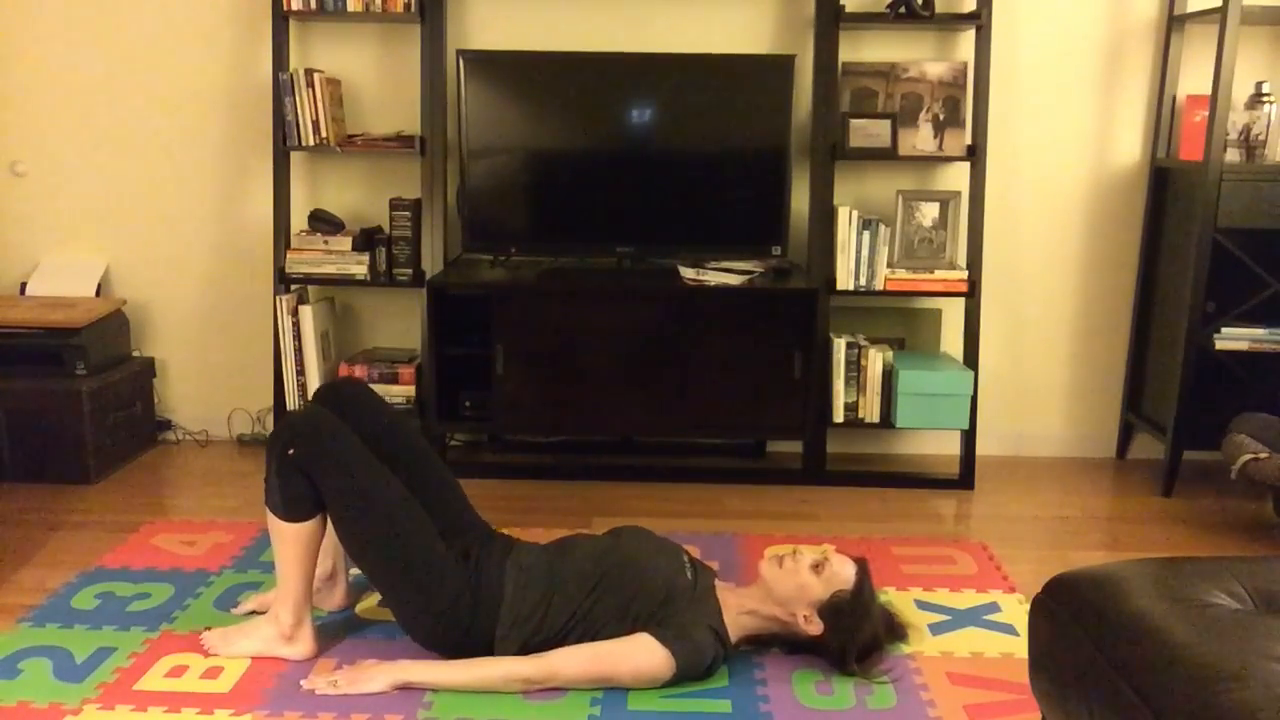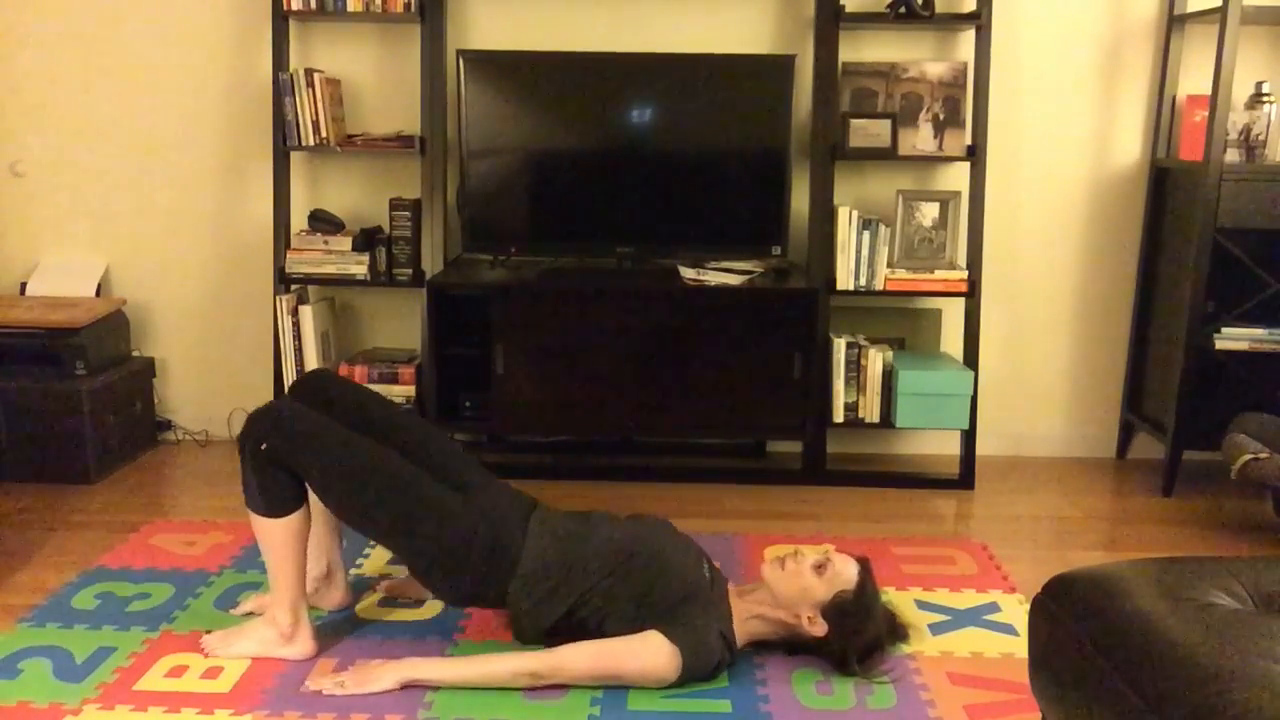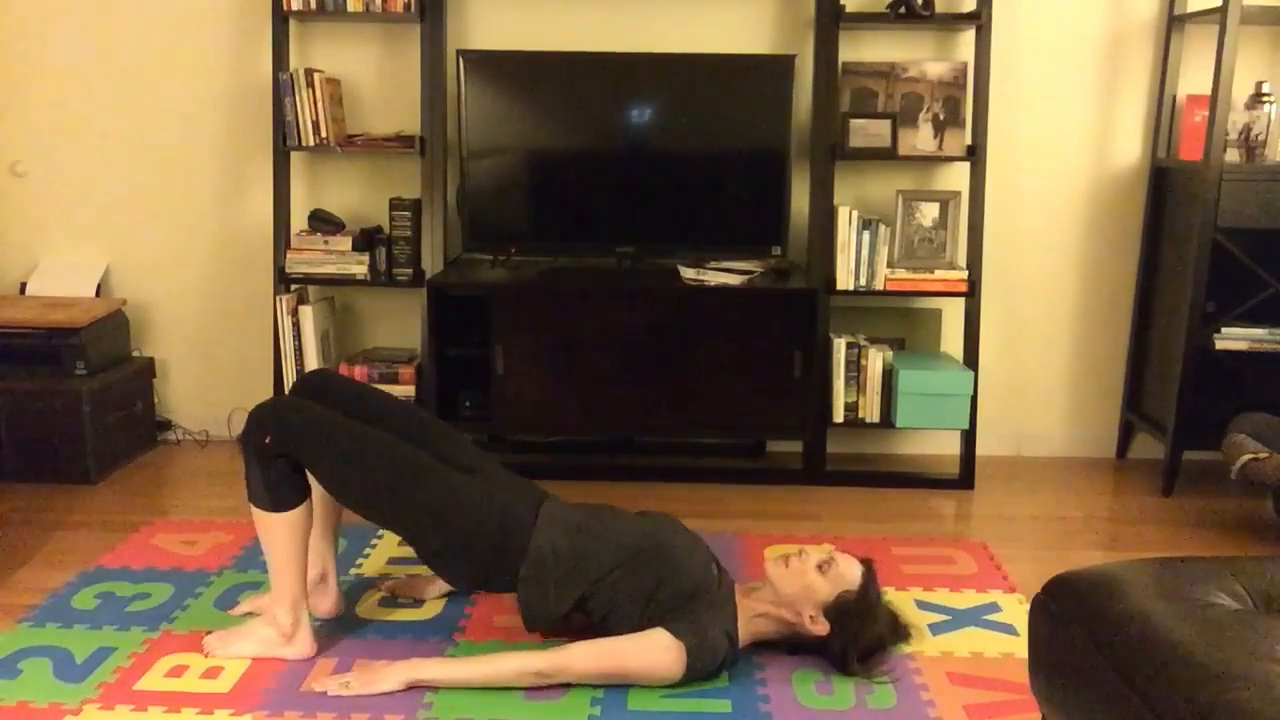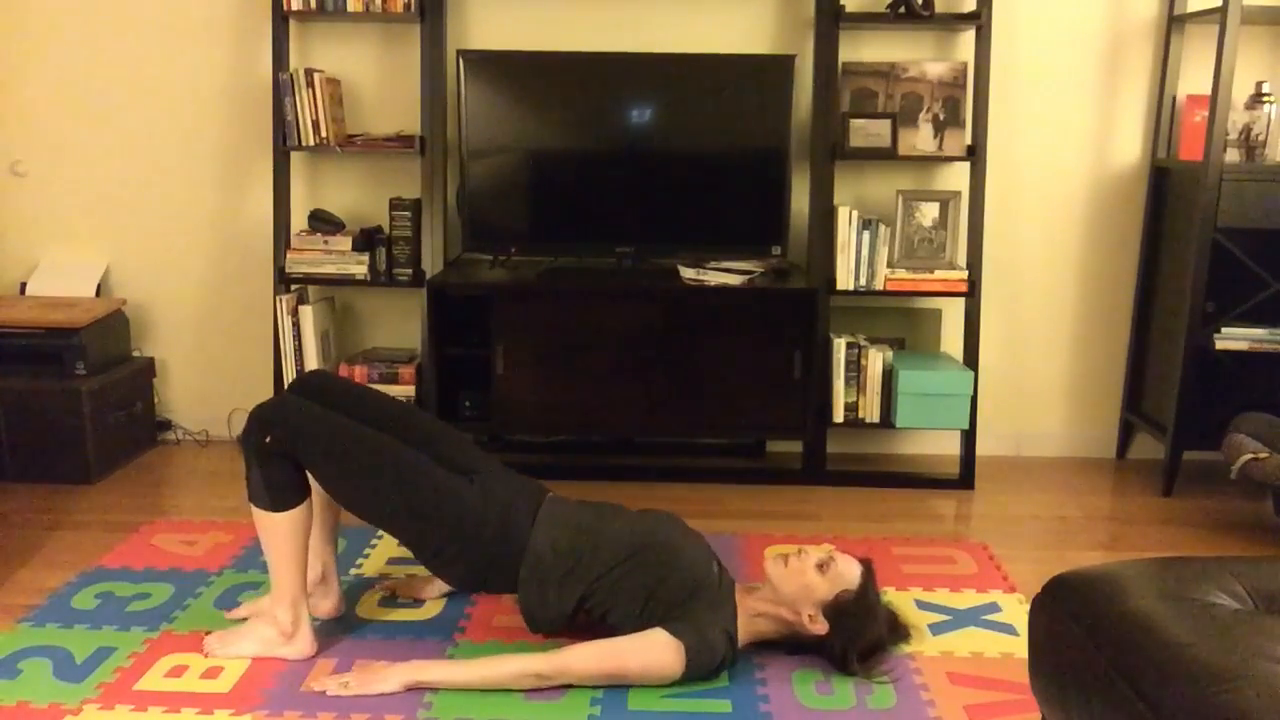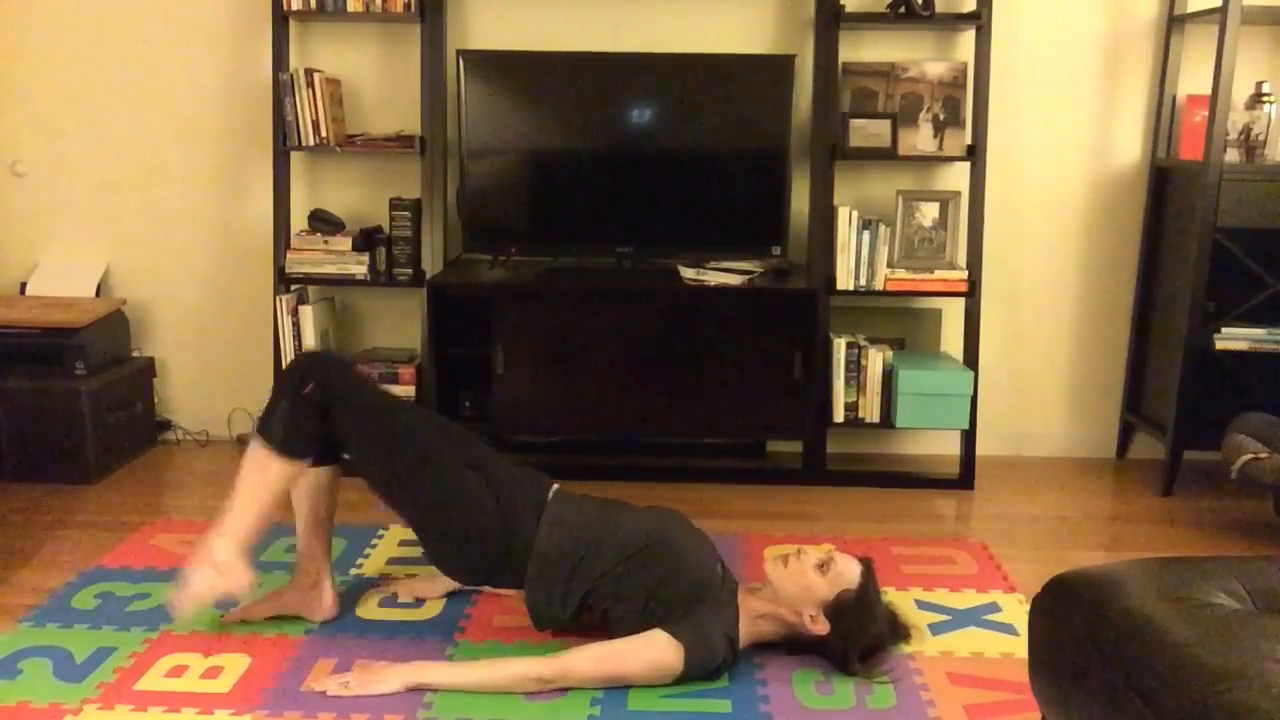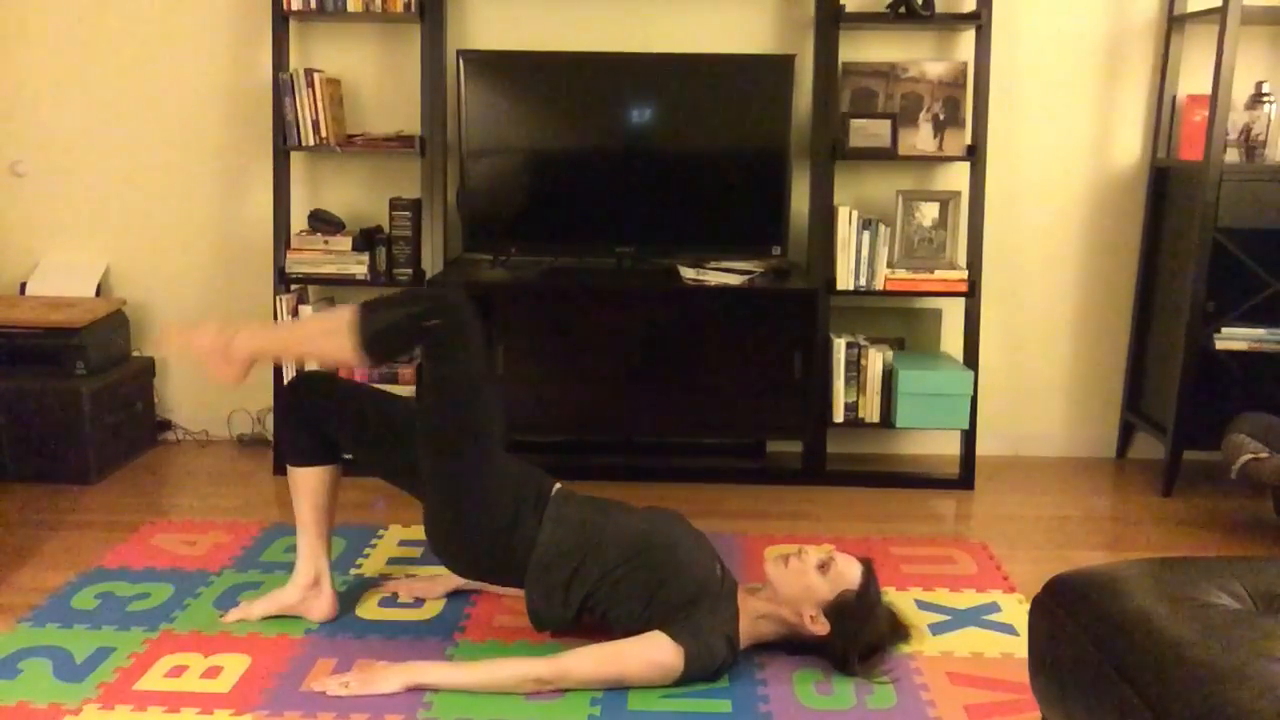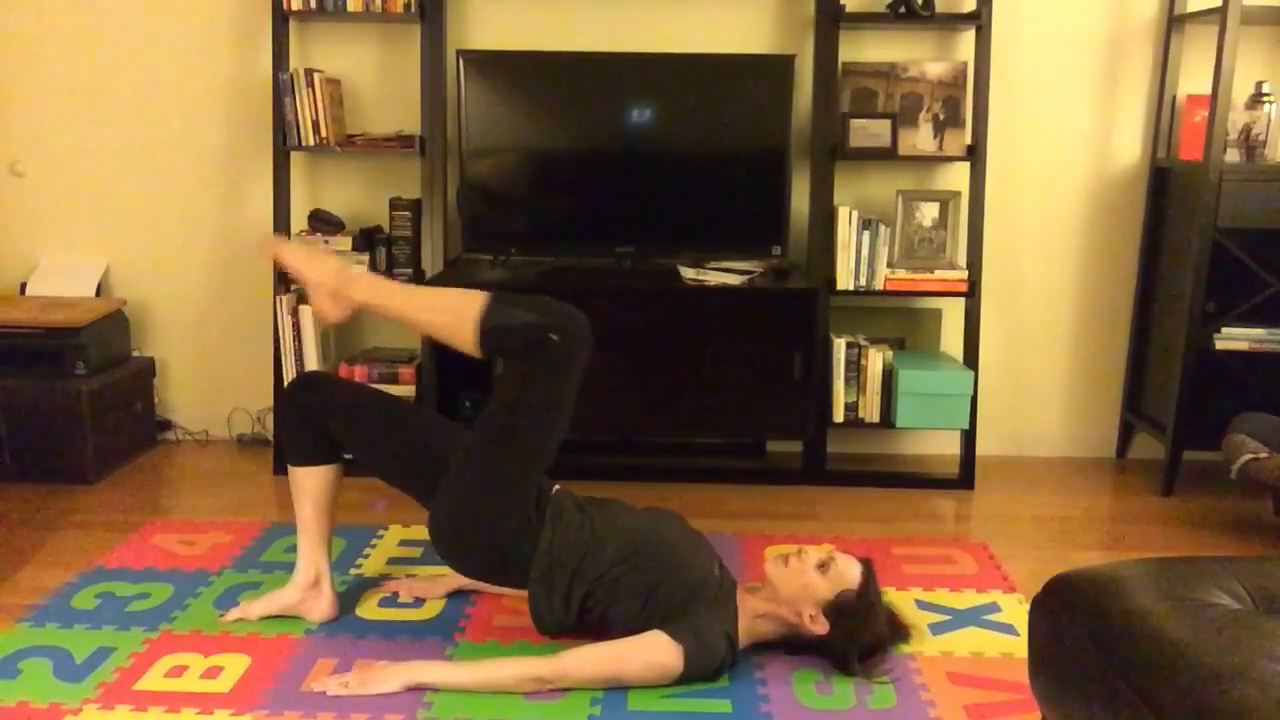
dt=0.3s
person 1, frame 1
left shoulder: (696, 644)
right shoulder: (705, 585)
left elbow: (538, 673)
left wrist: (398, 671)
left hip: (462, 605)
right hip: (488, 557)
left knee: (300, 439)
right knee: (340, 400)
left ankle: (288, 628)
right ankle: (327, 579)
person 1, frame 2
left shoulder: (701, 646)
right shoulder: (710, 587)
left elbow: (547, 670)
left wrist: (402, 671)
left hip: (481, 552)
right hip: (505, 519)
left knee: (270, 433)
right knee: (317, 391)
left ankle: (286, 630)
right ankle: (324, 577)
person 1, frame 3
left shoulder: (706, 644)
right shoulder: (717, 586)
left elbow: (553, 667)
right elbow: (601, 566)
left wrist: (412, 671)
left hip: (490, 534)
right hip: (512, 506)
left knee: (272, 428)
right knee: (317, 391)
left ankle: (285, 627)
right ankle: (317, 582)
person 1, frame 4
left shoulder: (707, 641)
right shoulder: (712, 584)
left elbow: (553, 670)
right elbow: (611, 563)
left wrist: (410, 673)
left hip: (491, 536)
right hip: (516, 502)
left knee: (274, 427)
right knee: (314, 391)
left ankle: (287, 627)
right ankle: (318, 584)
person 1, frame 5
left shoulder: (711, 642)
right shoulder: (718, 588)
left elbow: (556, 671)
left wrist: (414, 672)
left hip: (492, 537)
right hip: (533, 508)
left knee: (310, 379)
right knee: (327, 399)
left ankle: (225, 562)
right ankle: (311, 583)
person 1, frame 6
left shoulder: (707, 644)
right shoulder: (715, 589)
left elbow: (555, 673)
left wrist: (412, 673)
left hip: (493, 529)
right hip: (531, 504)
left knee: (440, 311)
right knee: (312, 395)
left ankle: (249, 342)
right ankle: (311, 583)
person 1, frame 7
left shoulder: (711, 643)
right shoulder: (720, 593)
left elbow: (555, 672)
left wrist: (415, 674)
left hip: (498, 538)
right hip: (532, 524)
left knee: (557, 331)
right knee: (311, 398)
left ankle: (350, 285)
right ankle: (311, 586)
